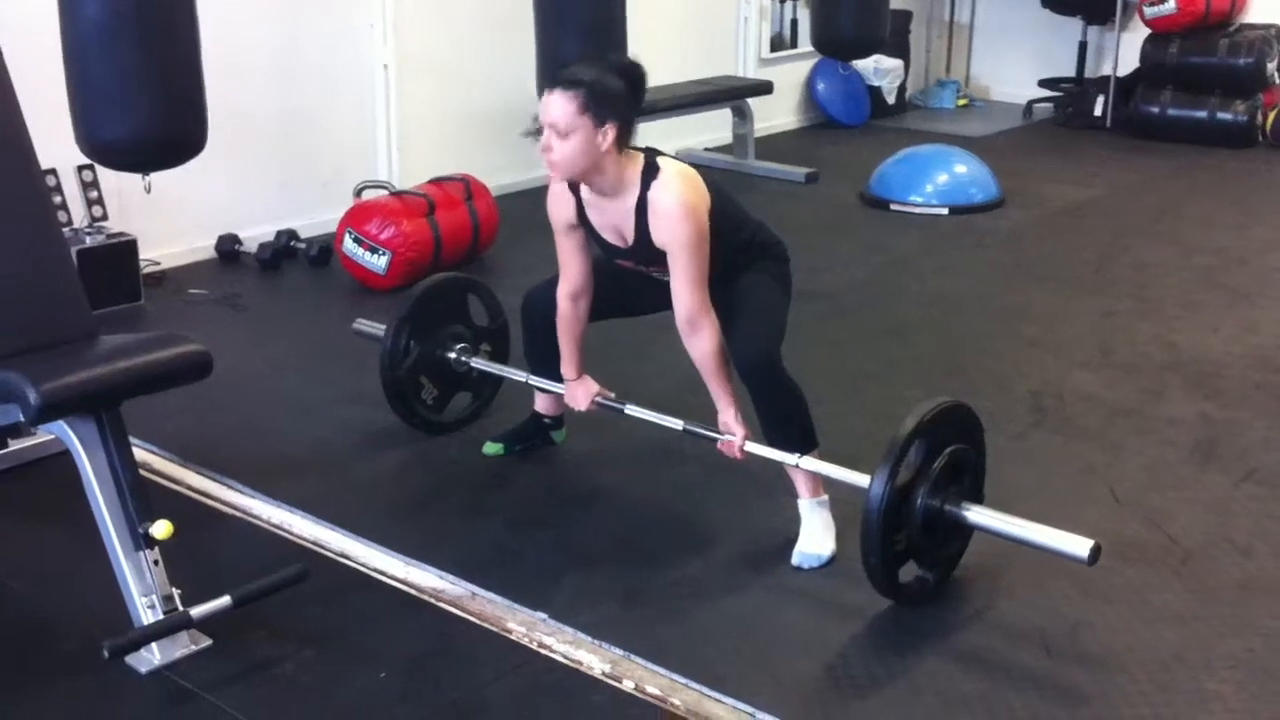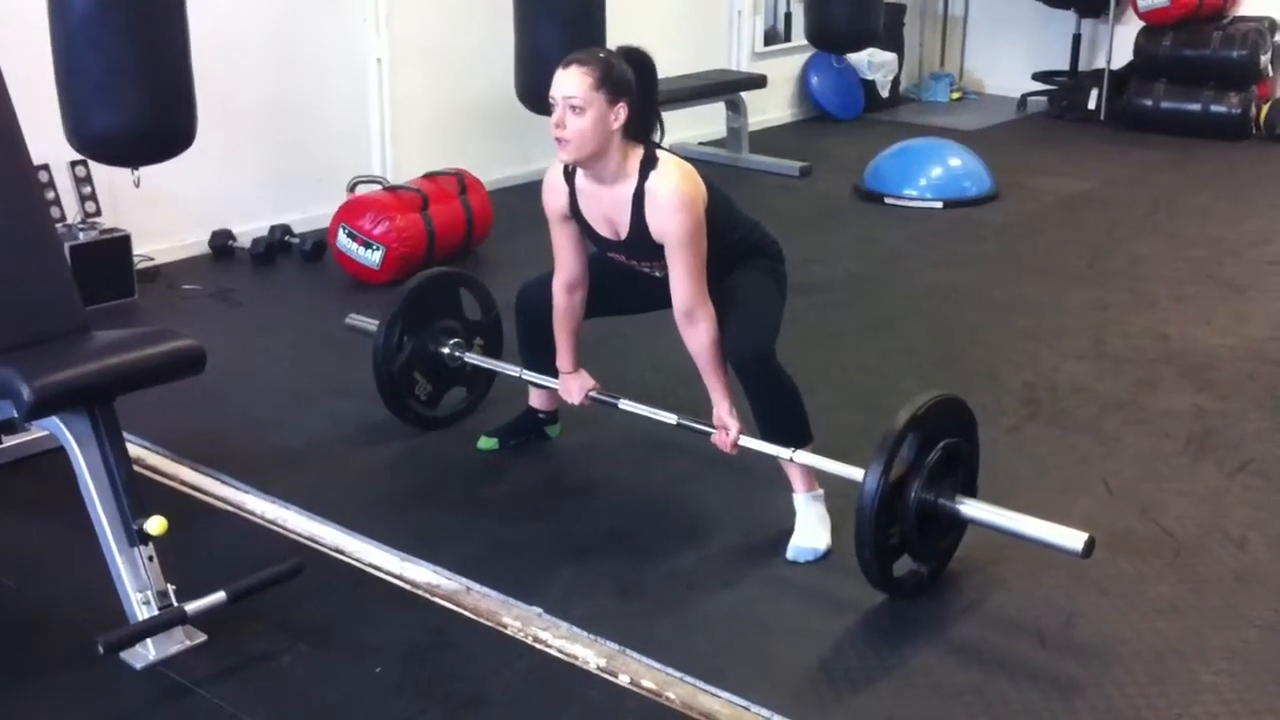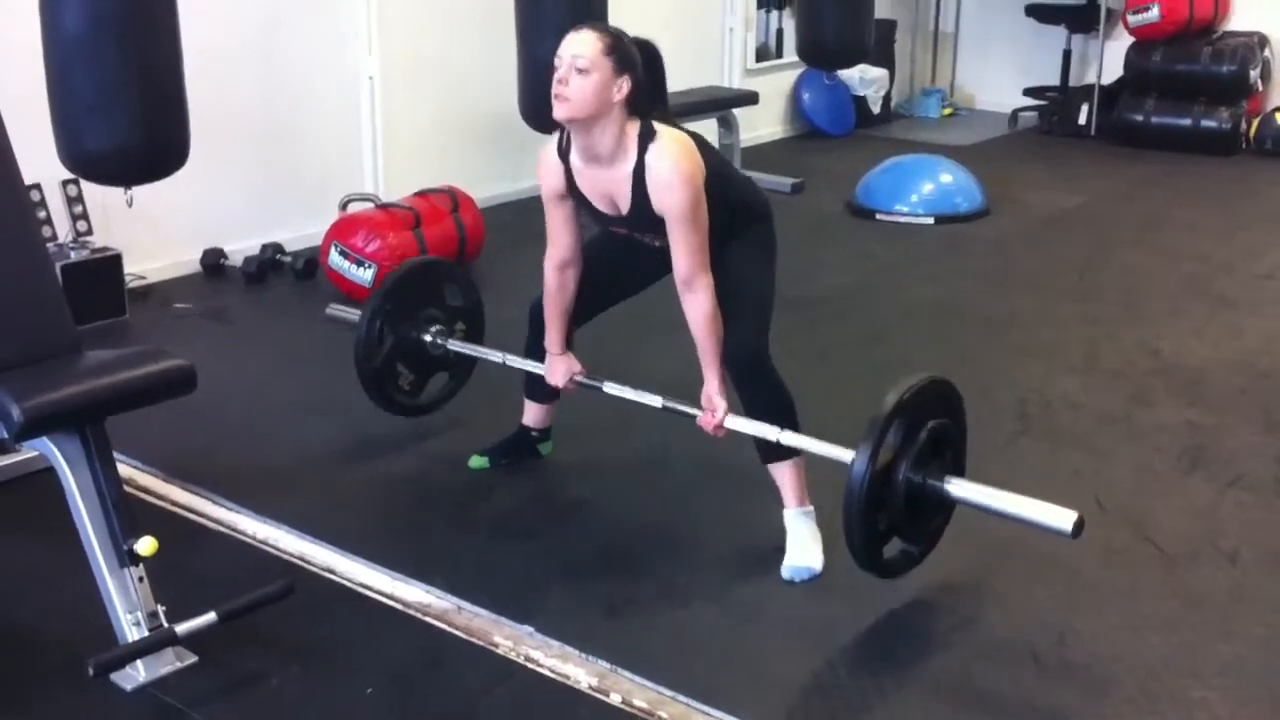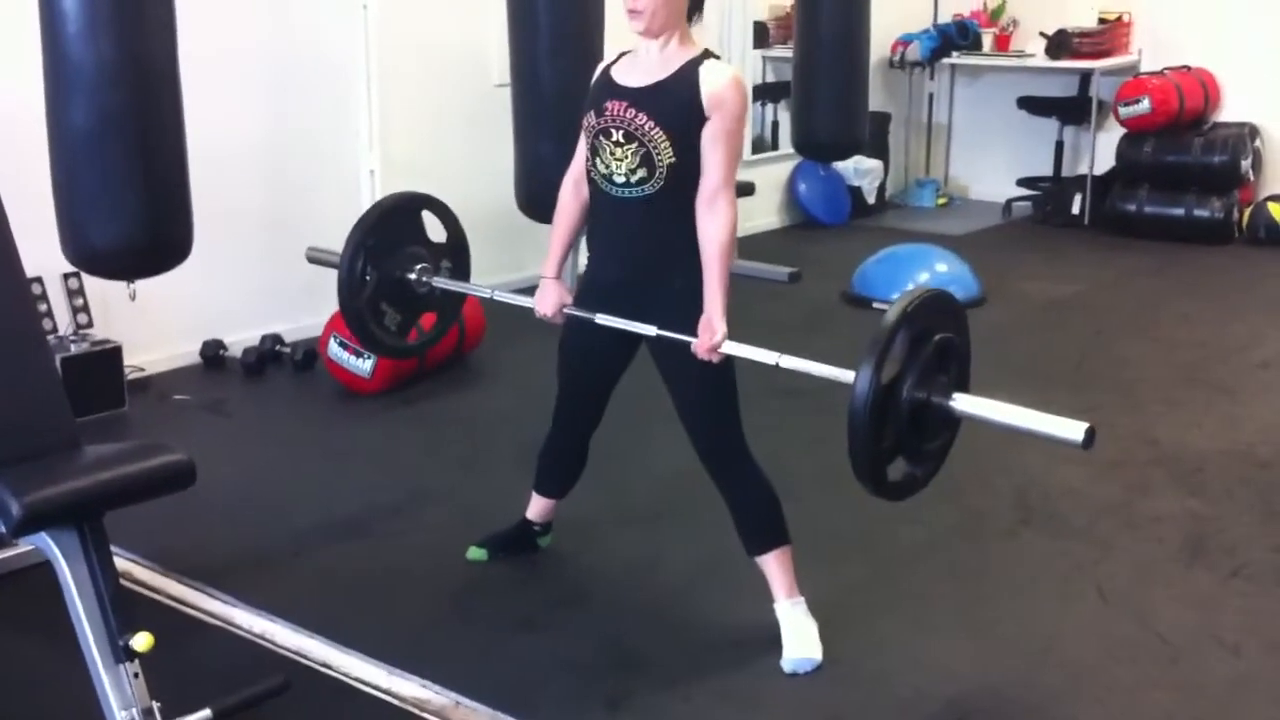
dt=1s
person 1, frame 1
left shoulder: (671, 198)
right shoulder: (565, 193)
left elbow: (693, 319)
right elbow: (573, 292)
left wrist: (727, 411)
right wrist: (573, 375)
left hip: (745, 269)
right hip: (653, 269)
left knee: (755, 359)
right knee: (540, 304)
left ankle: (814, 502)
right ankle: (546, 421)
person 1, frame 2
left shoulder: (668, 189)
right shoulder: (560, 182)
left elbow: (692, 311)
right elbow: (569, 283)
left wrist: (721, 405)
right wrist: (567, 368)
left hip: (740, 268)
right hip: (647, 268)
left knee: (749, 351)
right knee: (534, 299)
left ankle: (809, 496)
right ankle: (540, 415)
person 1, frame 3
left shoulder: (667, 161)
right shoulder: (556, 159)
left elbow: (694, 283)
right elbow: (562, 263)
left wrist: (712, 385)
right wrist: (555, 349)
left hip: (735, 233)
right hip: (640, 236)
left knee: (743, 354)
right knee: (546, 312)
left ankle: (800, 516)
right ankle: (532, 434)
person 1, frame 4
left shoulder: (715, 81)
right shoulder: (608, 70)
left elbow: (715, 199)
right elbow: (578, 177)
left wrist: (714, 310)
right wrist: (551, 274)
left hip: (677, 290)
right hip: (604, 282)
left knee: (720, 446)
right knee: (571, 415)
left ankle: (791, 607)
right ankle: (533, 526)
